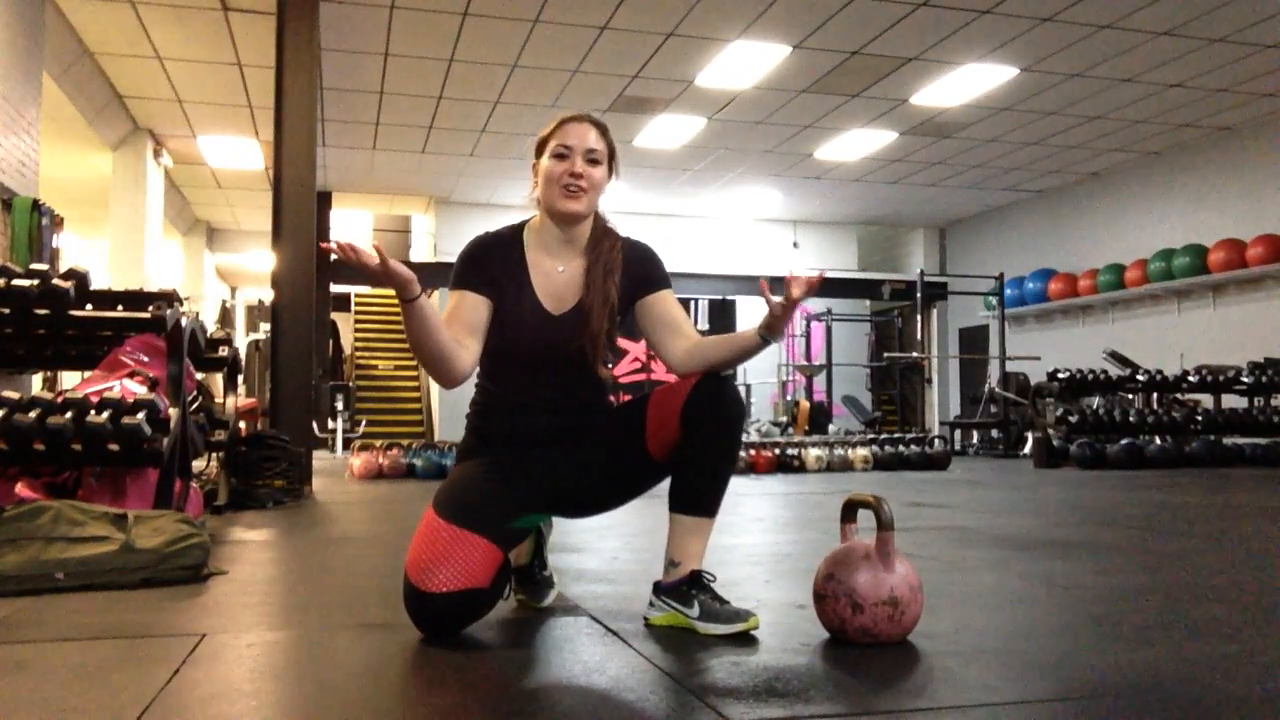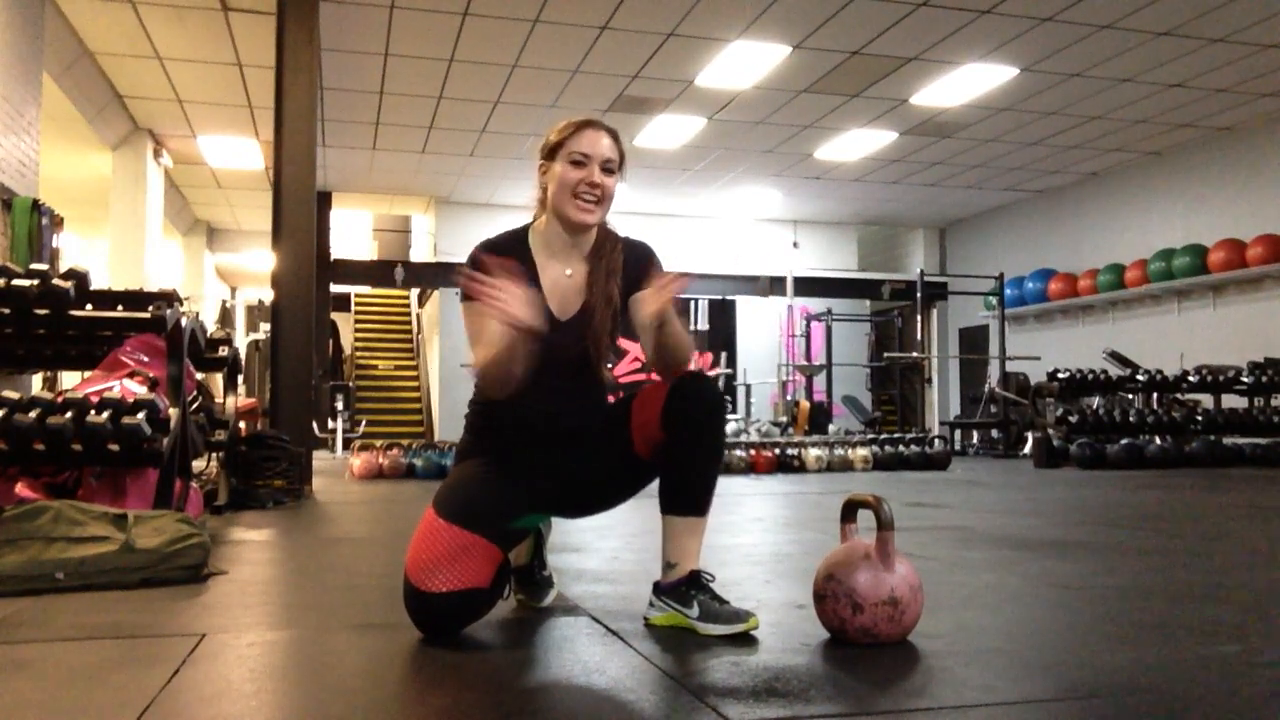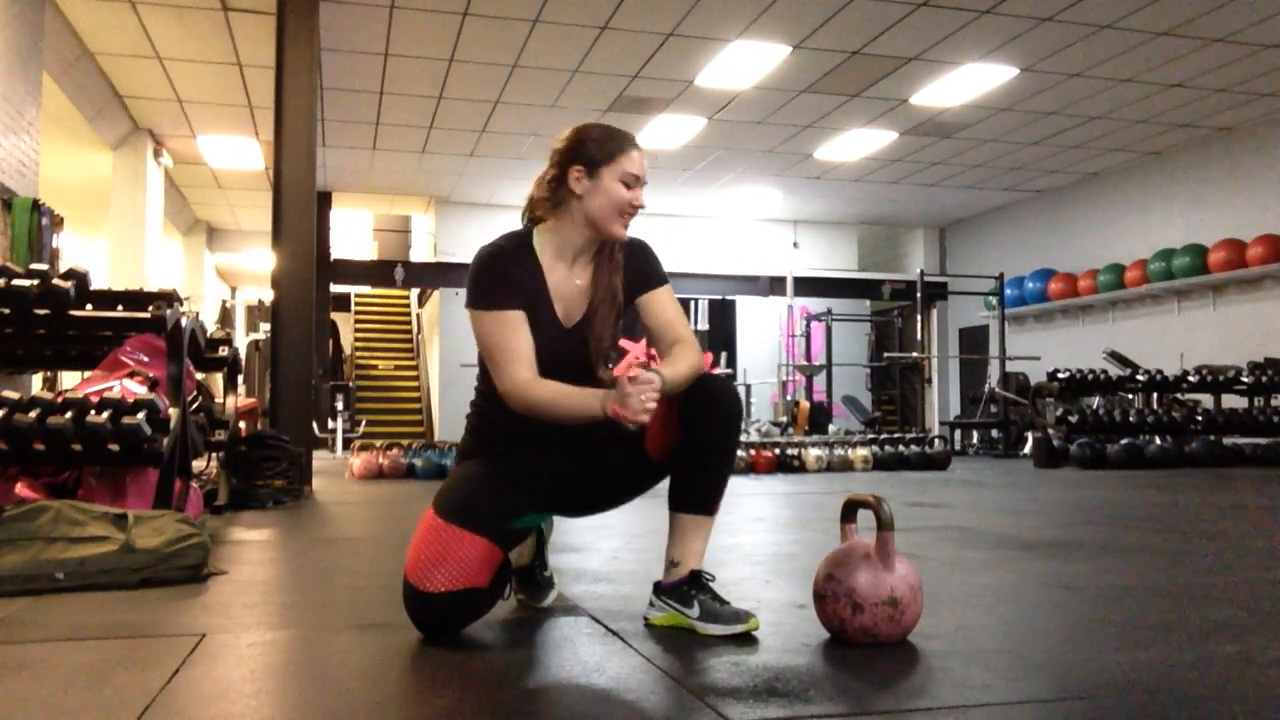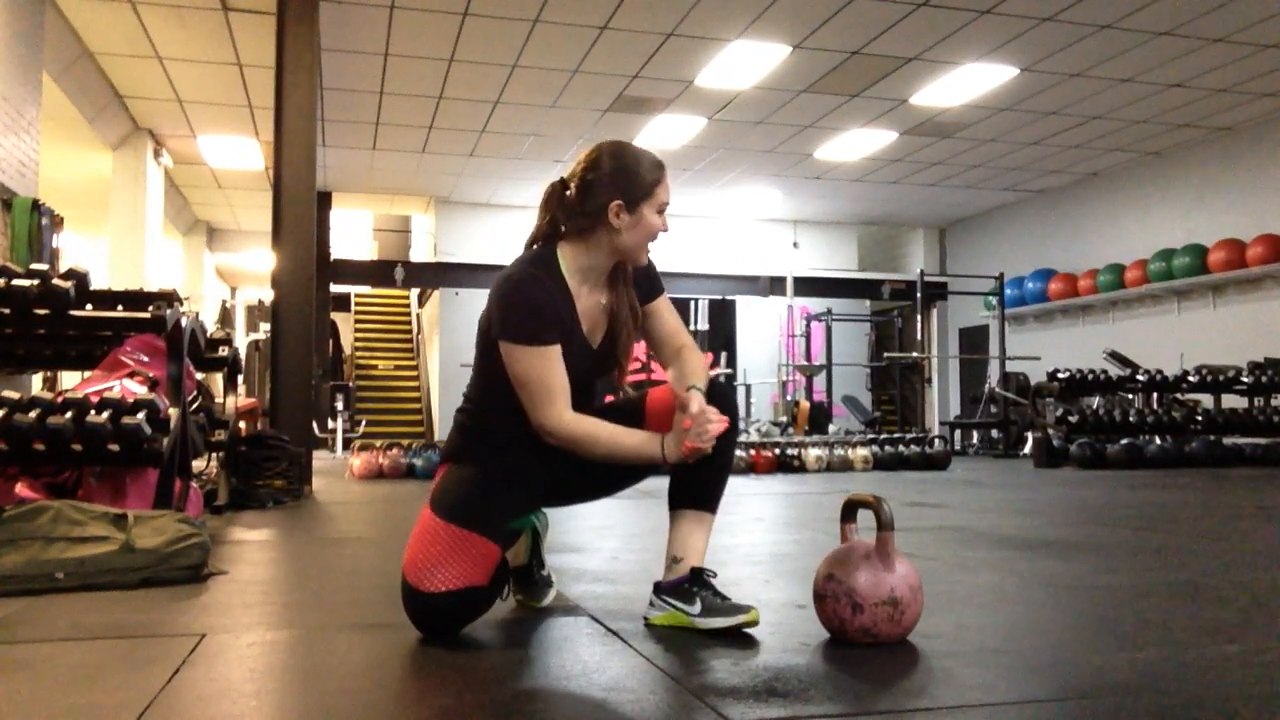
dt=0.5s
person 1, frame 1
left shoulder: (632, 261)
right shoulder: (490, 255)
left elbow: (686, 354)
right elbow: (453, 367)
left wrist: (768, 330)
right wrist: (407, 292)
left hip: (592, 449)
right hip: (502, 457)
left knee: (715, 399)
right knee: (437, 607)
left ankle: (679, 589)
right ankle: (523, 547)
person 1, frame 2
left shoulder: (633, 260)
right shoulder: (498, 259)
left elbow: (672, 362)
right elbow: (495, 380)
left wrist: (660, 320)
right wrist: (522, 329)
left hip: (590, 448)
right hip: (504, 455)
left knee: (698, 397)
right knee: (436, 608)
left ankle: (679, 589)
right ankle: (523, 542)
person 1, frame 3
left shoulder: (633, 259)
right shoulder: (501, 264)
left elbow: (683, 347)
right elbow: (519, 389)
left wrist: (657, 383)
right wrist: (614, 401)
left hip: (590, 451)
right hip: (507, 456)
left knee: (714, 399)
right knee: (436, 608)
left ankle: (679, 589)
right ankle: (523, 544)
person 1, frame 4
left shoulder: (634, 272)
right shoulder: (526, 289)
left elbow: (681, 350)
right elbow: (553, 421)
left wrist: (693, 397)
right wrist: (667, 447)
left hip: (578, 446)
right hip: (497, 455)
left knee: (715, 402)
right knee: (435, 608)
left ankle: (680, 588)
right ankle: (520, 542)
